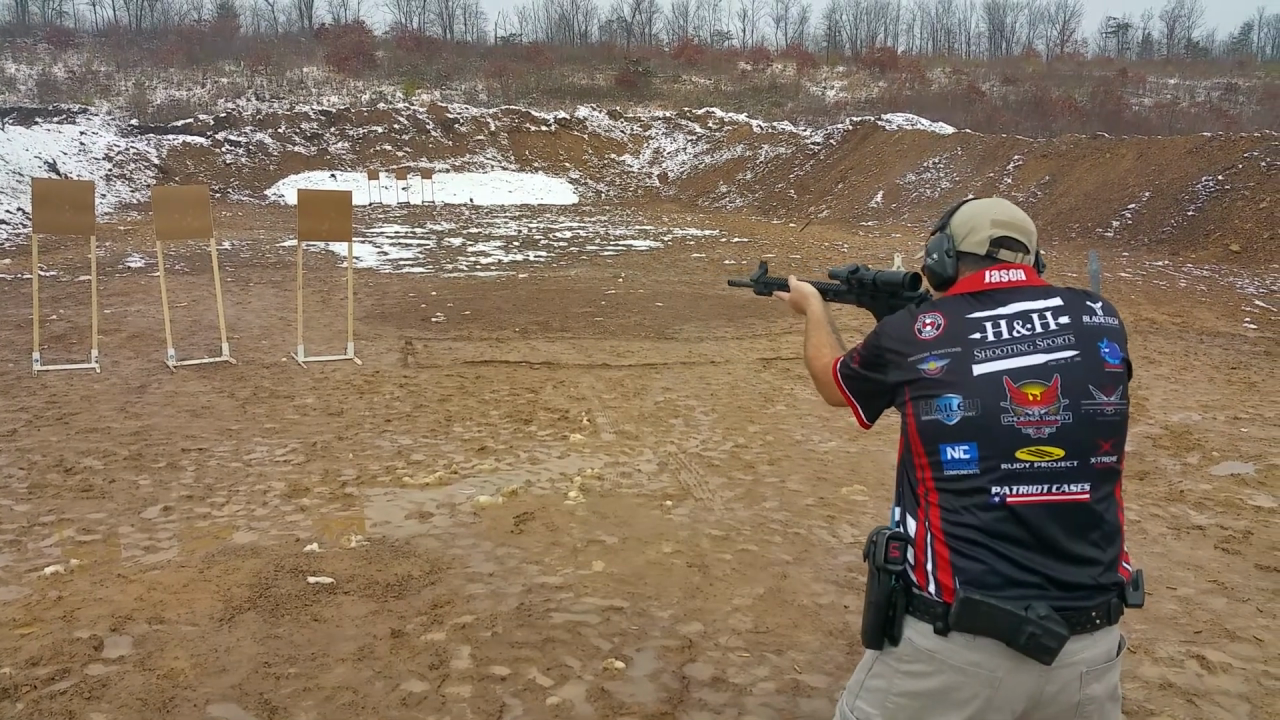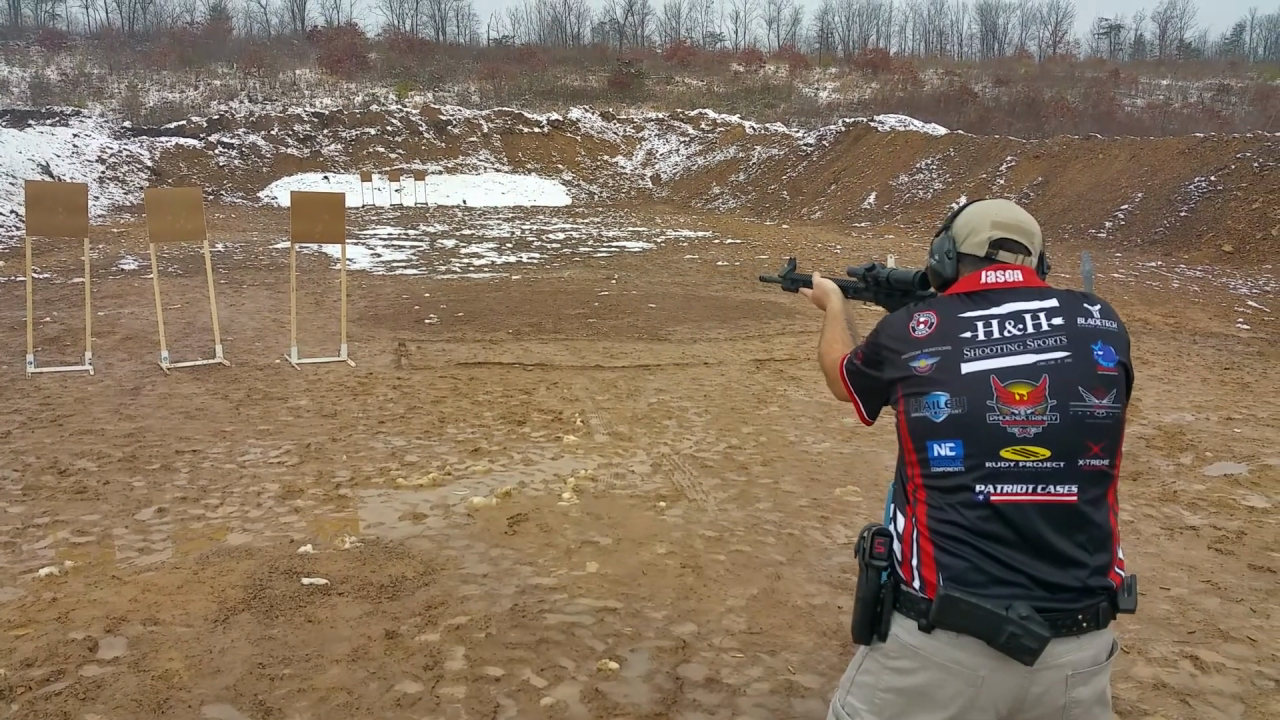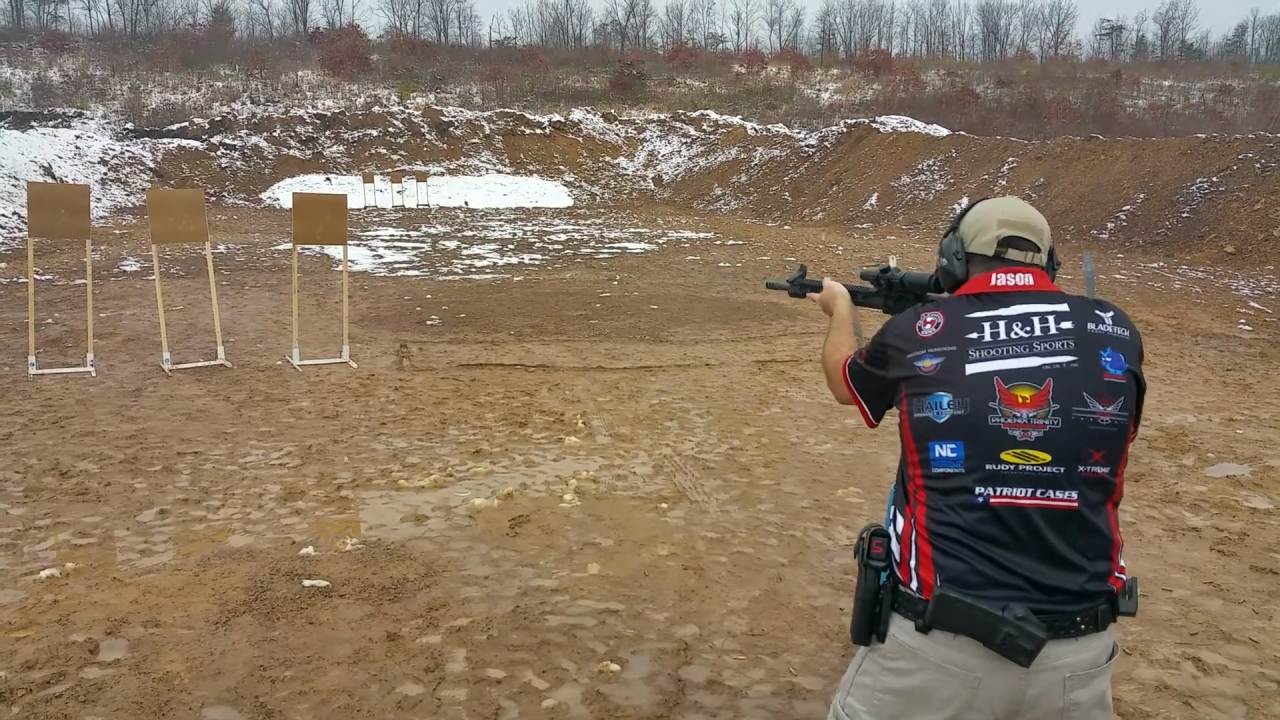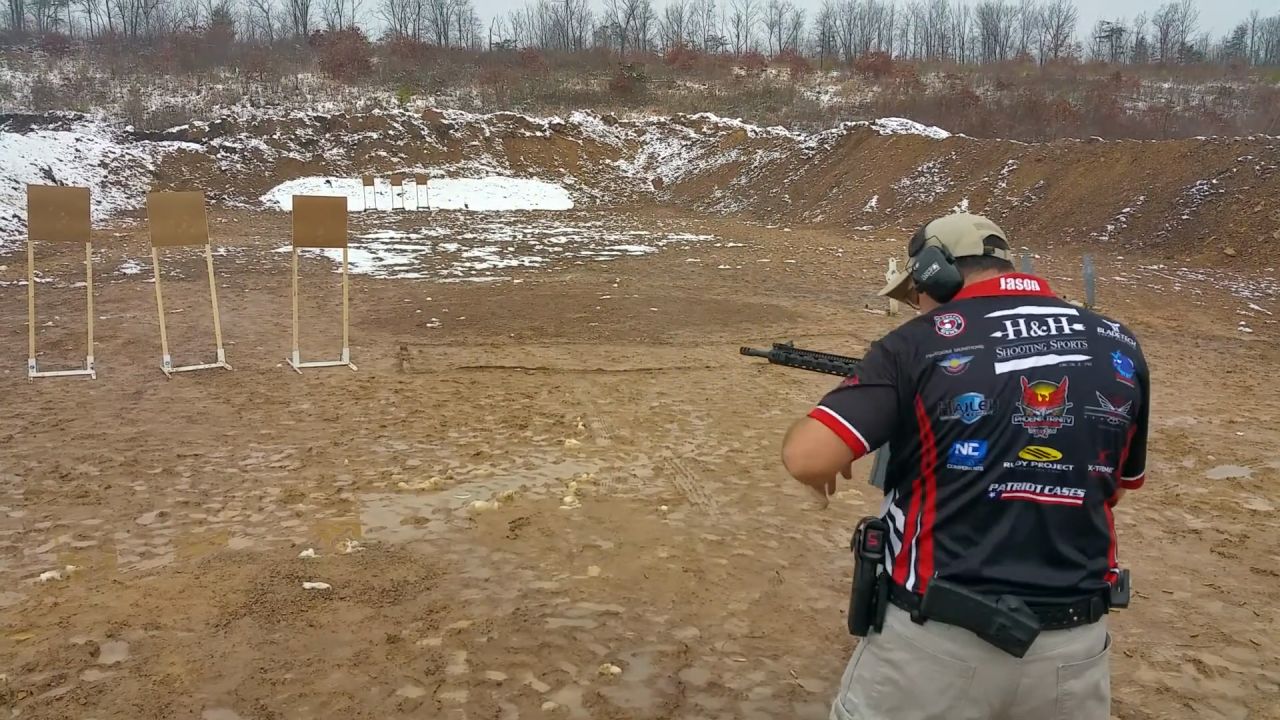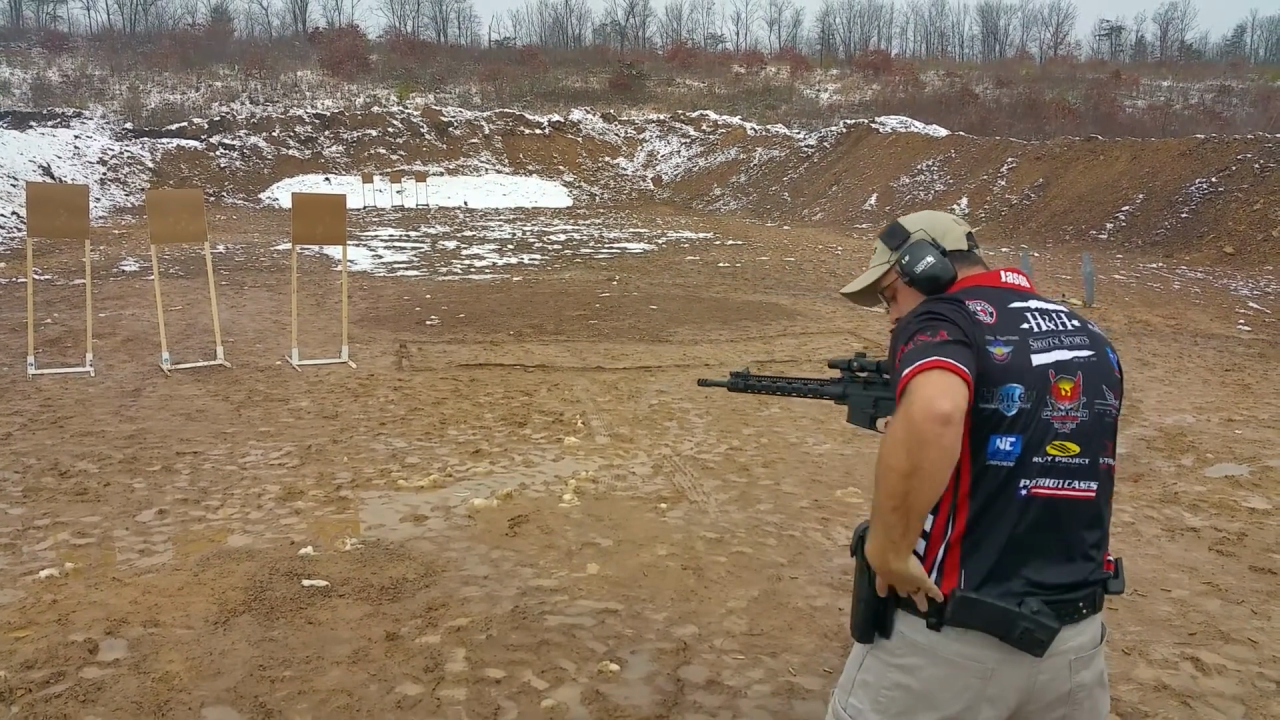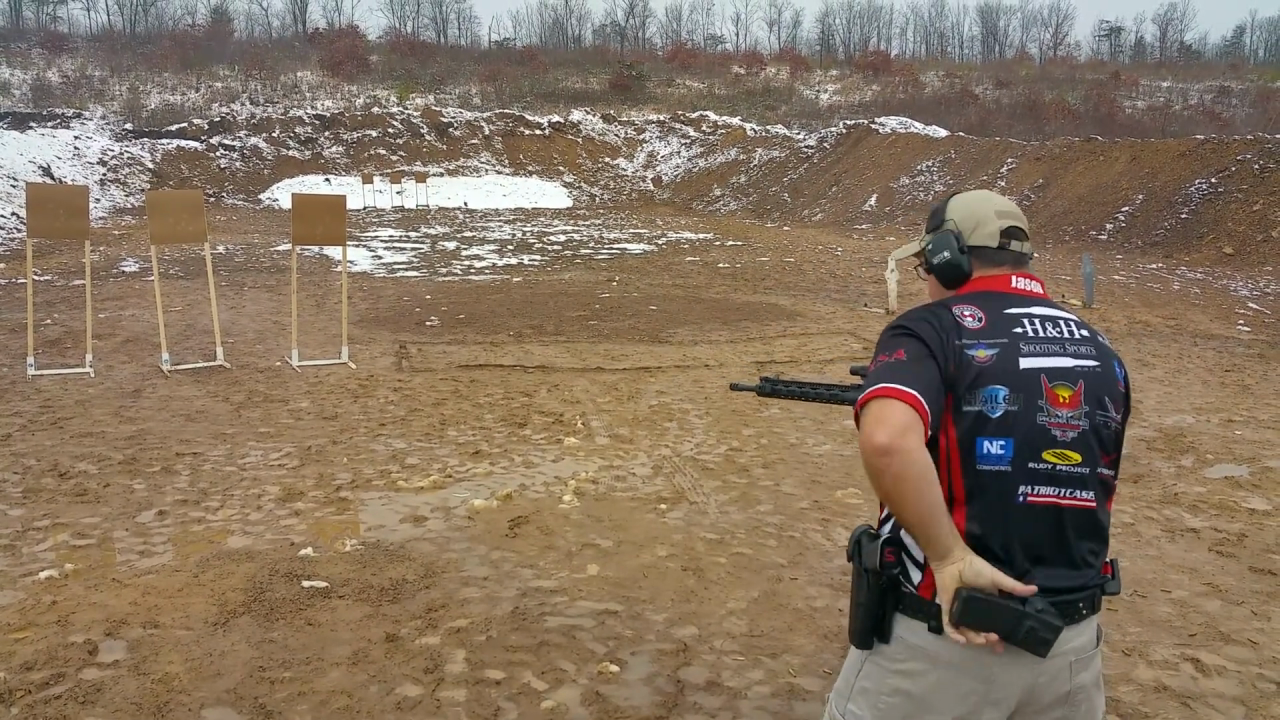
dt=0.5s
person 1, frame 1
left shoulder: (911, 335)
right shoulder: (1100, 322)
left elbow: (834, 383)
left wrist: (812, 304)
left hip: (952, 646)
right hip: (1086, 647)
person 1, frame 2
left shoulder: (911, 331)
right shoulder: (1100, 325)
left elbow: (843, 376)
left wrist: (833, 302)
left hip: (939, 642)
right hip: (1077, 649)
person 1, frame 3
left shoulder: (917, 332)
right shoulder: (1114, 332)
left elbow: (844, 379)
left wrist: (840, 307)
left hip: (937, 647)
right hip: (1075, 652)
person 1, frame 4
left shoulder: (920, 342)
right shoulder: (1117, 344)
left elbow: (804, 457)
left wrist: (826, 468)
left hip: (934, 639)
right hip: (1069, 644)
person 1, frame 5
left shoulder: (941, 321)
right shoulder: (1092, 340)
left elbow: (934, 411)
left wrist: (889, 546)
left hip: (944, 637)
right hip: (1071, 637)
person 1, frame 6
left shoulder: (932, 328)
right shoulder: (1100, 353)
left elbow: (886, 440)
left wrist: (950, 557)
left hip: (936, 636)
right hip: (1069, 639)
